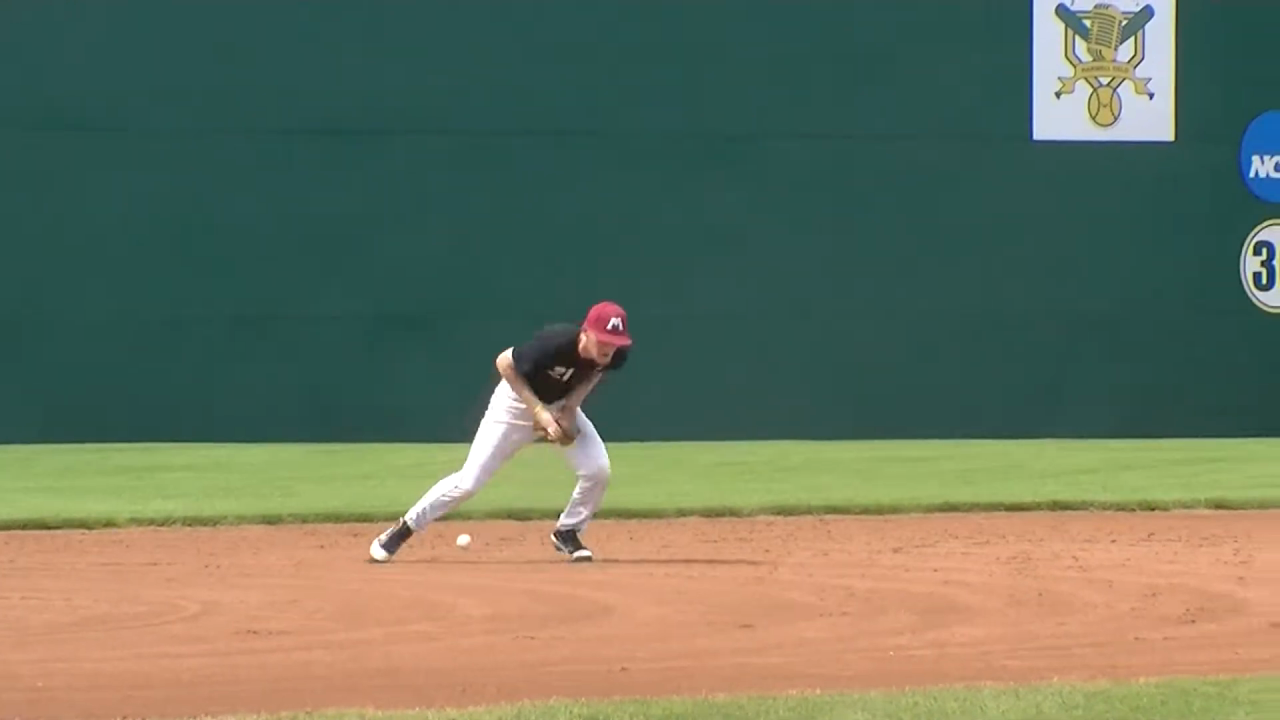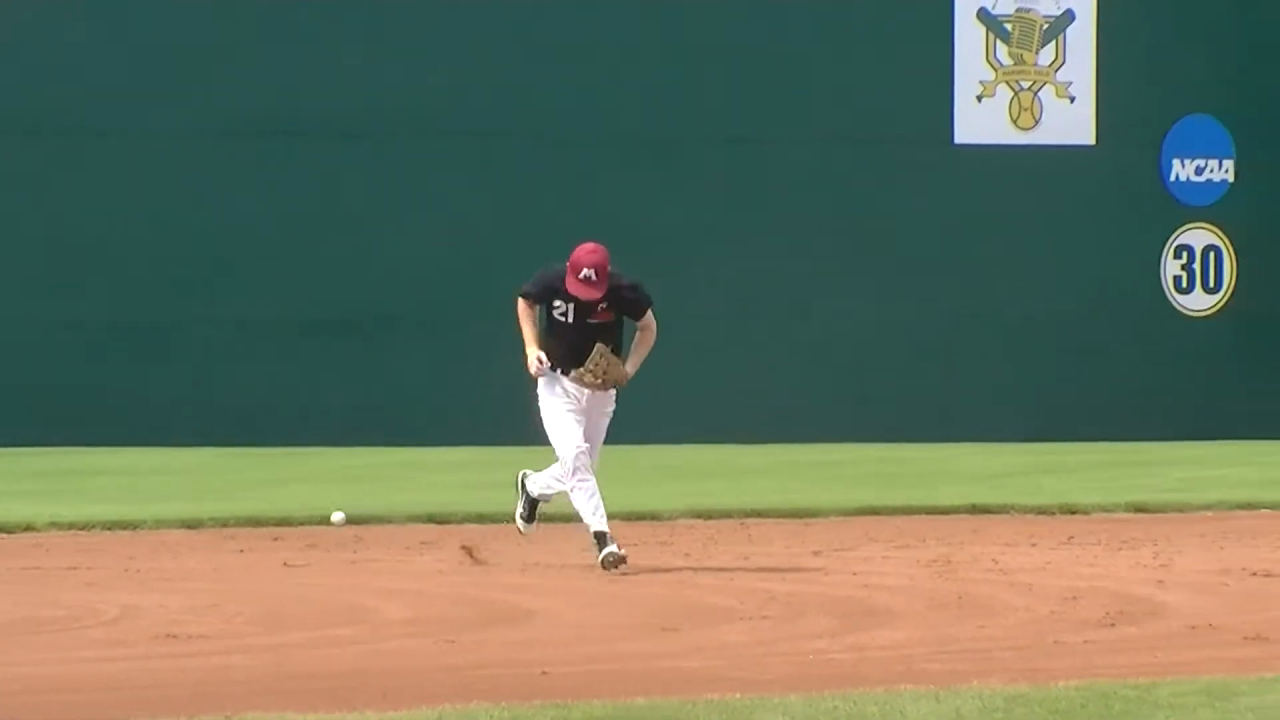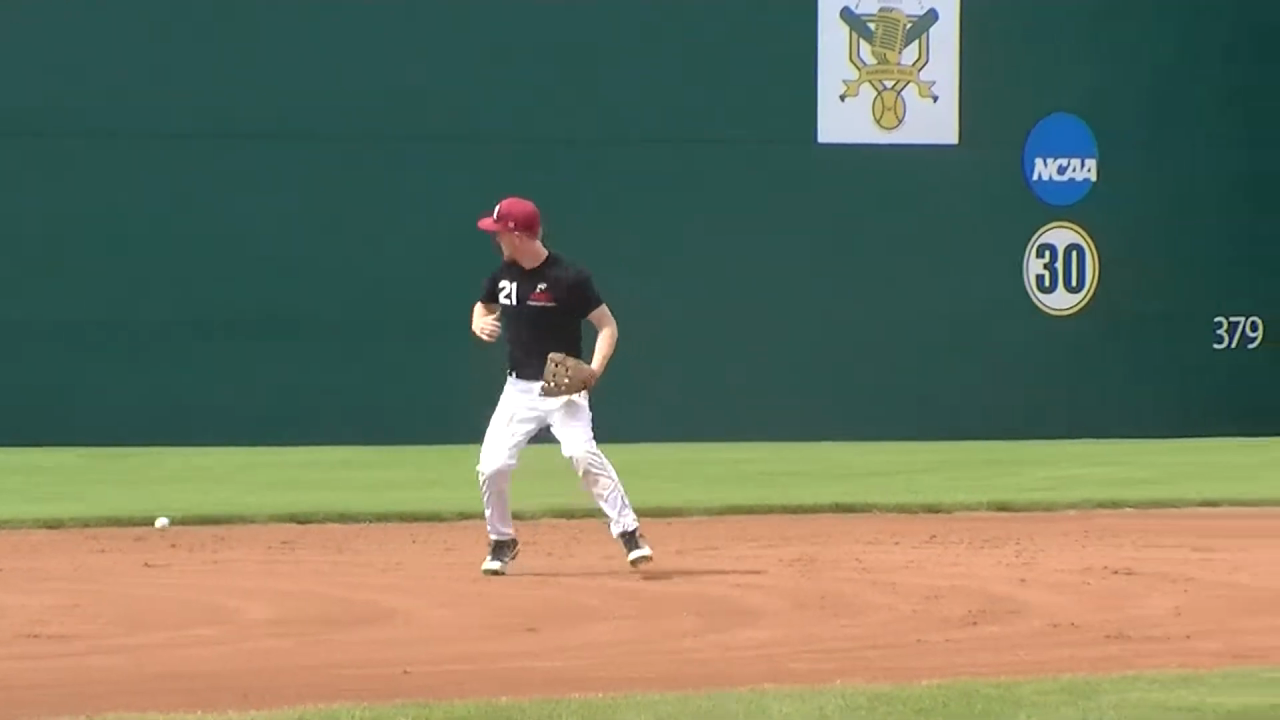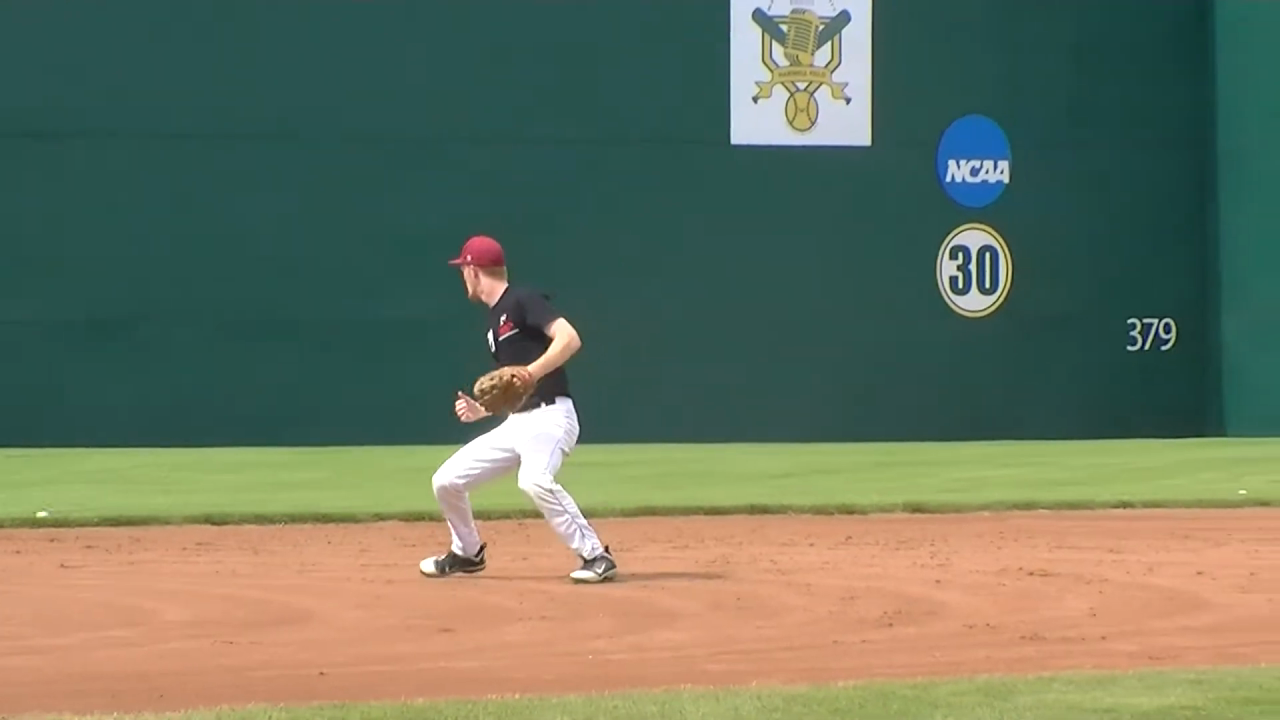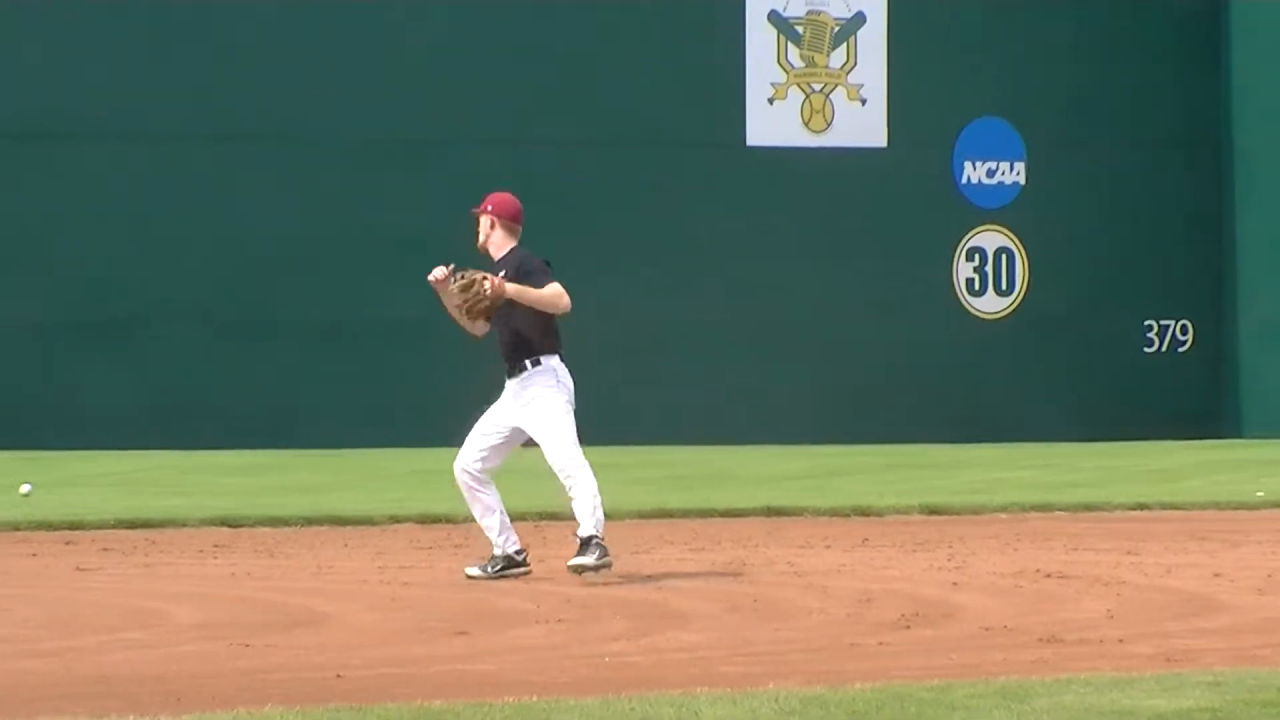
dt=0.3s
person 1, frame 1
left shoulder: (616, 355)
right shoulder: (548, 347)
right elbow: (504, 363)
left wrist: (570, 406)
right wrist: (538, 410)
left hip: (559, 404)
right hip: (519, 403)
left knee: (599, 471)
right knee: (469, 481)
left ankle: (567, 532)
right ankle: (408, 526)
person 1, frame 2
left shoulder: (628, 291)
right shoulder: (551, 280)
left elbow: (648, 328)
right elbow: (524, 301)
left wrist: (629, 370)
right wrist: (532, 350)
left hip: (599, 388)
right hip: (556, 380)
left knee: (579, 468)
right knee: (574, 453)
left ankle: (533, 487)
right ankle: (601, 536)
person 1, frame 3
left shoulder: (569, 278)
right shoulder: (502, 272)
left elbow: (608, 325)
right elbow: (481, 310)
left wrist: (595, 368)
right wrist: (481, 323)
left hip: (563, 391)
right hip: (519, 390)
left knee: (584, 453)
right knee: (493, 466)
left ankle: (630, 533)
right ankle: (502, 540)
person 1, frame 4
left shoulder: (524, 301)
right shoulder: (494, 318)
left elbow: (570, 338)
left wrist: (533, 372)
right wrist: (481, 408)
left hip: (549, 418)
right hip: (515, 423)
left knee: (535, 481)
right knee: (446, 482)
left ankle: (596, 555)
right ankle: (467, 553)
person 1, frame 5
left shoulder: (525, 260)
right shoulder: (499, 269)
left elbow: (562, 301)
right elbow: (479, 326)
left wrist: (506, 291)
right wrist: (445, 291)
left hip: (545, 381)
right hip: (514, 388)
left knee: (565, 457)
right knee: (468, 466)
left ankle: (593, 542)
right ankle: (508, 553)
